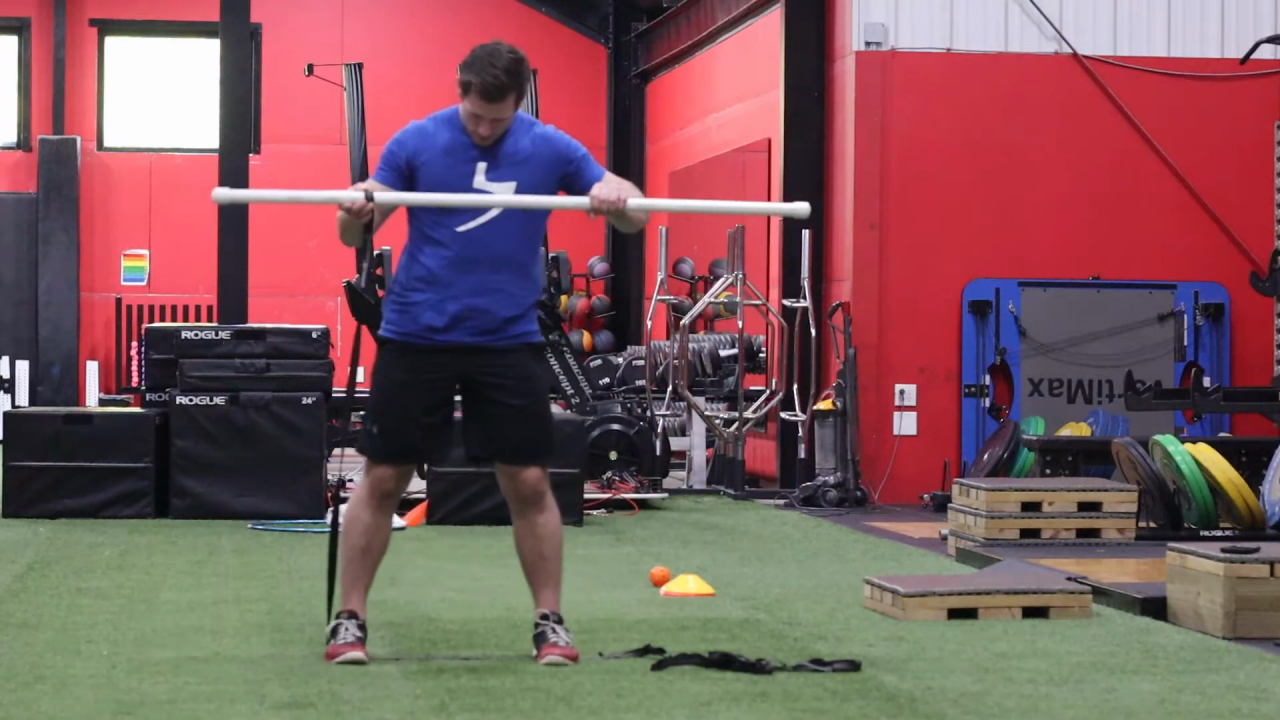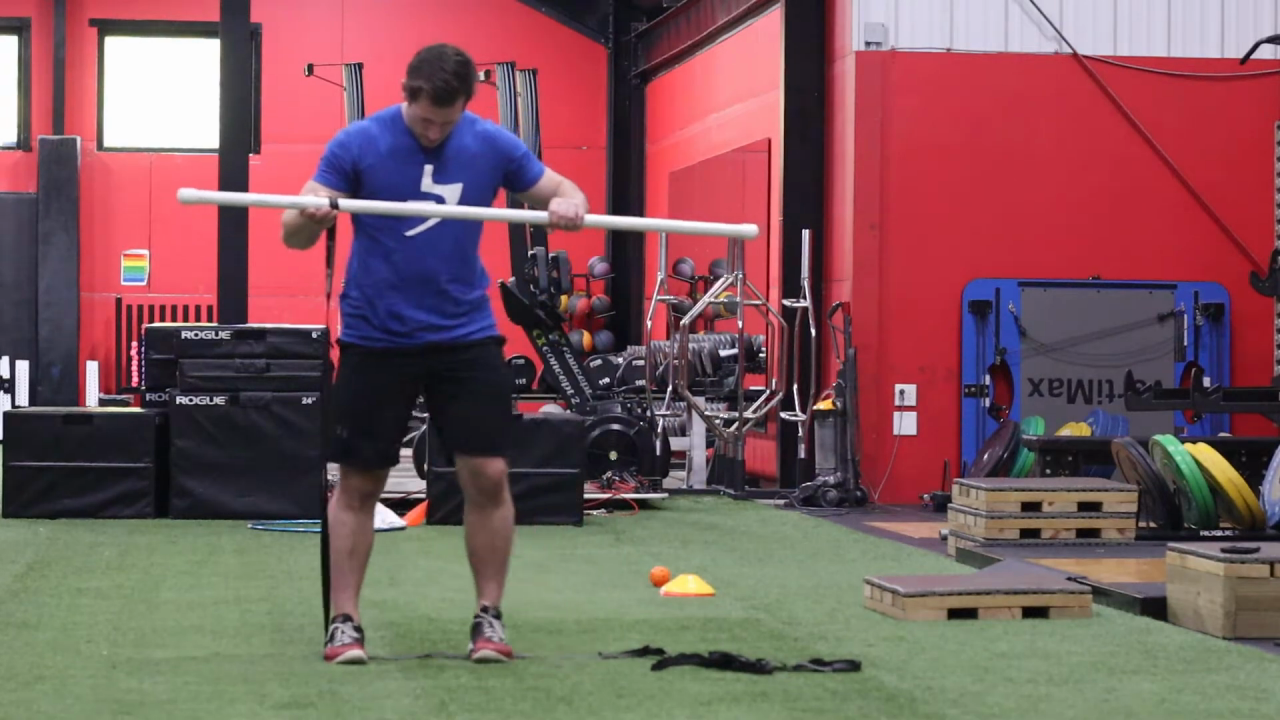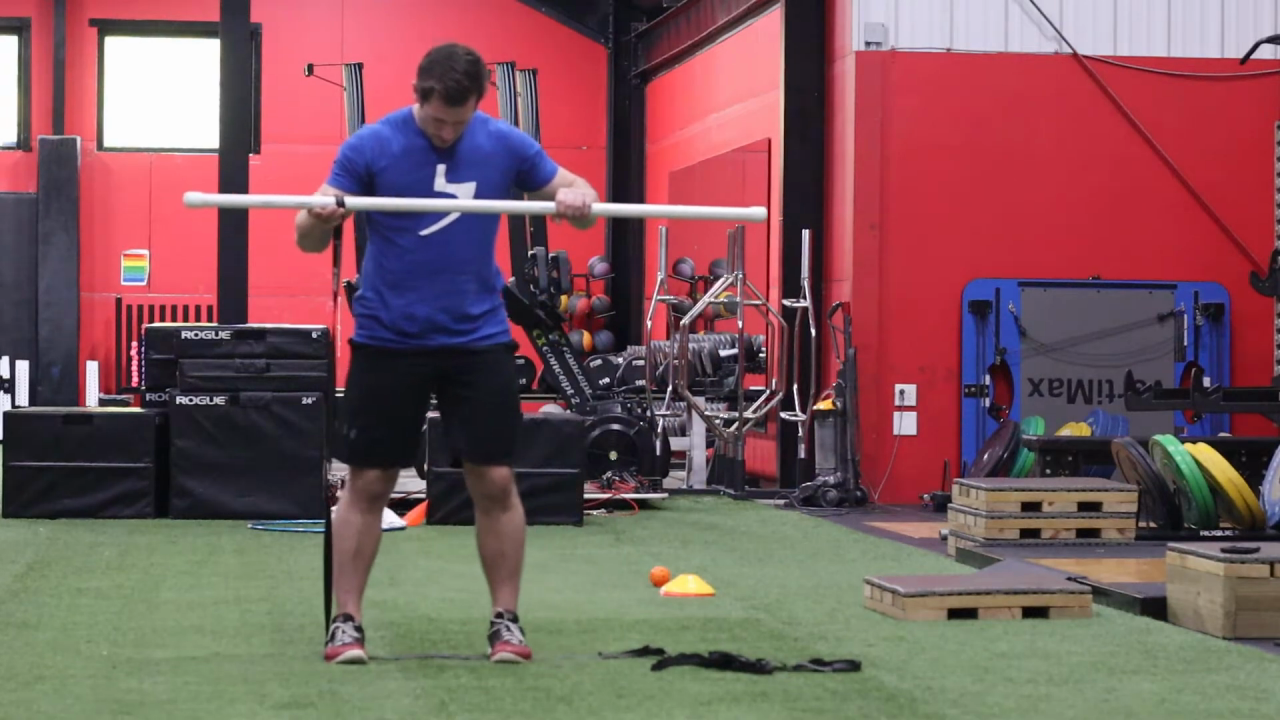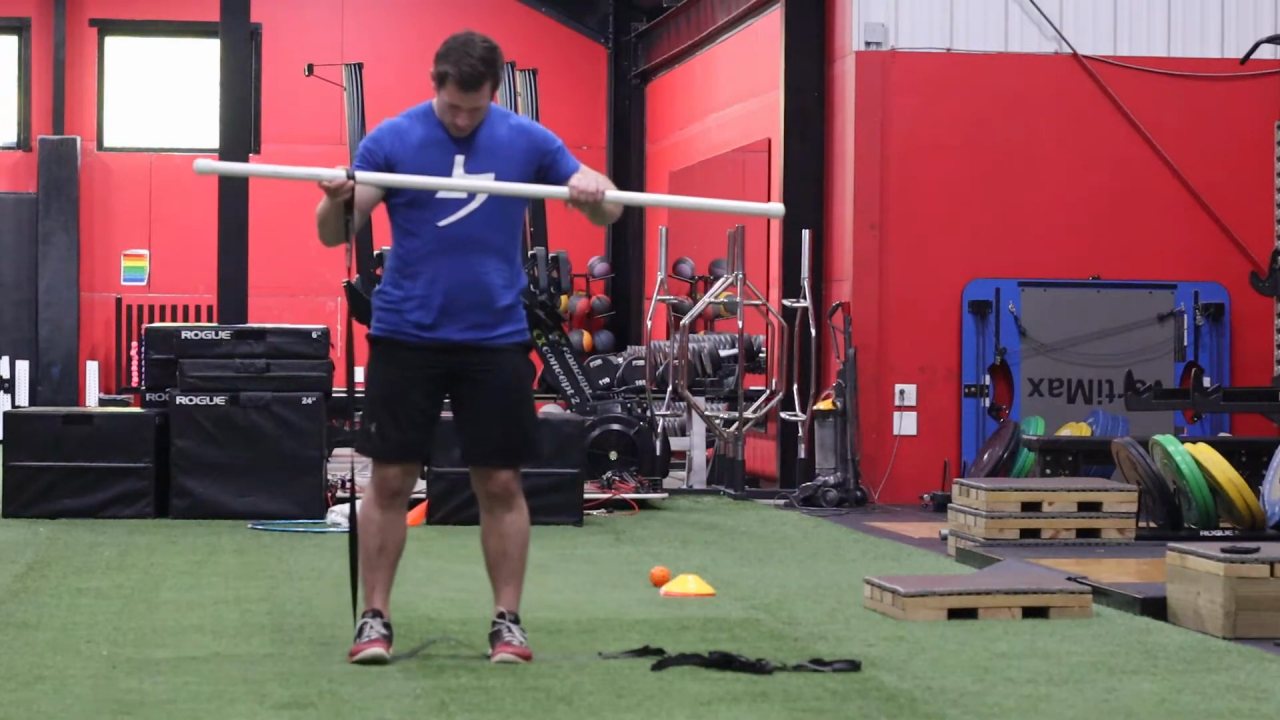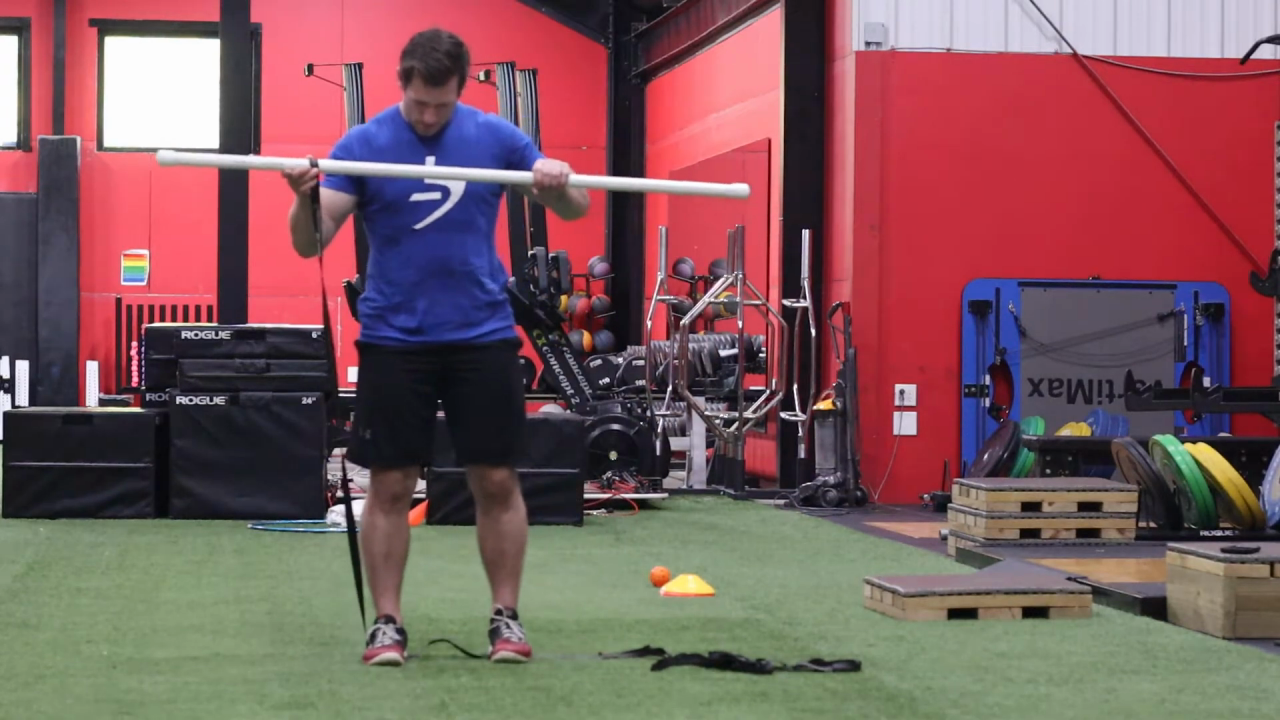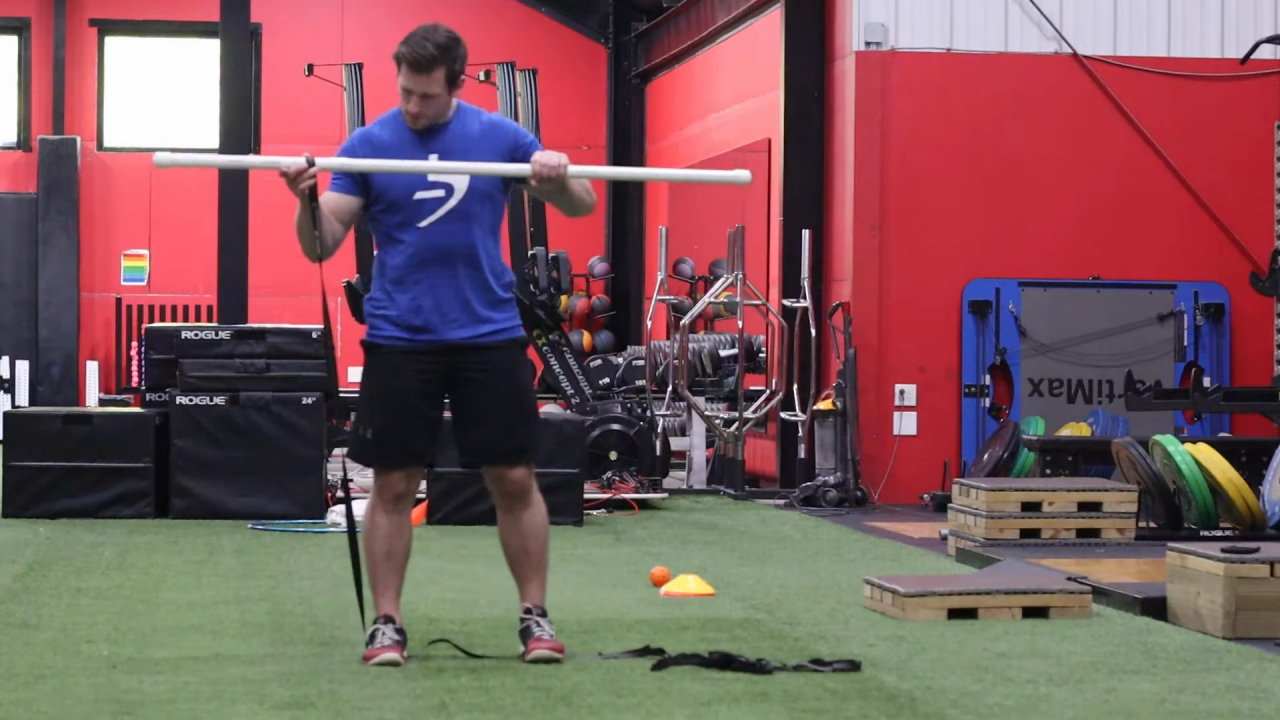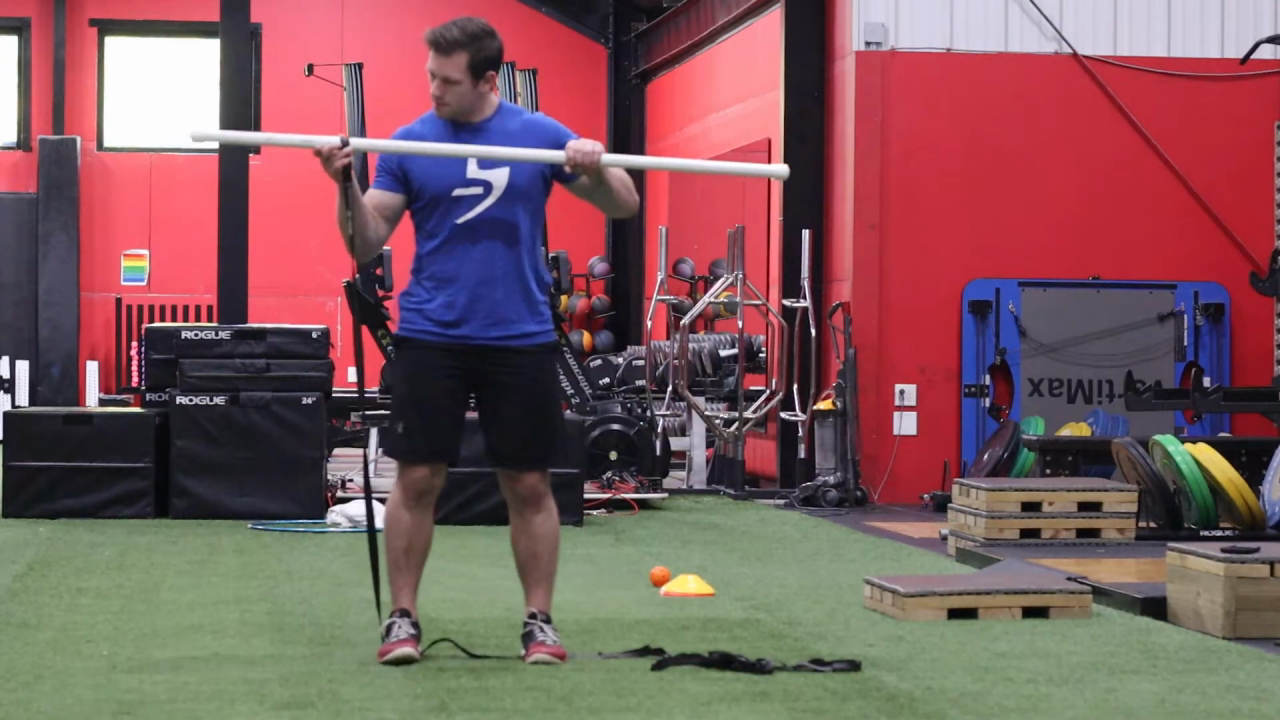
dt=0.3s
person 1, frame 1
left shoulder: (552, 149)
right shoulder: (416, 141)
left elbow: (635, 215)
right elbow: (353, 237)
left wrist: (618, 201)
right wrist: (355, 212)
left hip: (508, 341)
right hip: (416, 336)
left knee: (528, 483)
right knee: (383, 479)
left ankle: (549, 621)
right ankle: (349, 617)
person 1, frame 2
left shoulder: (494, 144)
right shoulder: (358, 143)
left elbow: (562, 194)
right elbow: (294, 232)
left wrist: (570, 206)
right wrist: (310, 216)
left hip: (466, 336)
right hip: (376, 338)
left knee: (487, 476)
right knee: (358, 482)
left ankle: (488, 615)
right ankle: (343, 620)
person 1, frame 3
left shoulder: (507, 145)
right shoulder: (370, 146)
left elbow: (575, 195)
right elbow: (308, 239)
left wrist: (578, 201)
right wrist: (318, 219)
left hip: (480, 339)
right hip: (388, 340)
left knee: (495, 483)
right knee: (367, 484)
left ankle: (506, 620)
right ankle: (345, 621)
person 1, frame 4
left shoulder: (529, 139)
right shoulder: (390, 139)
left elbow: (607, 212)
right elbow: (334, 233)
left wrist: (595, 192)
right wrist: (335, 200)
left hip: (496, 337)
right hip: (406, 334)
left knee: (500, 483)
right knee: (391, 478)
left ankle: (507, 620)
right ankle: (374, 618)
person 1, frame 5
left shoulder: (497, 137)
right shoulder: (361, 145)
left elbow: (575, 208)
right elbow: (309, 242)
left wrist: (559, 183)
right wrist: (303, 197)
left hip: (483, 335)
right hip: (393, 339)
left knee: (496, 481)
right knee: (390, 484)
left ankle: (506, 617)
right ankle: (386, 622)
person 1, frame 6
left shoulder: (501, 135)
right shoulder: (367, 145)
left elbow: (584, 203)
right elbow: (321, 246)
left wrist: (559, 177)
right wrist: (305, 199)
left hip: (490, 335)
right hip: (400, 339)
left knee: (514, 479)
right knee: (393, 484)
left ankle: (535, 616)
right ankle: (386, 623)
person 1, frame 7
left shoulder: (541, 134)
right shoulder: (407, 144)
left elbow: (624, 205)
right elbow: (365, 244)
left wrist: (597, 168)
right wrist: (345, 185)
left hip: (521, 337)
right hip: (430, 335)
left knee: (529, 484)
right knee: (417, 479)
left ankle: (538, 620)
right ankle: (402, 616)
